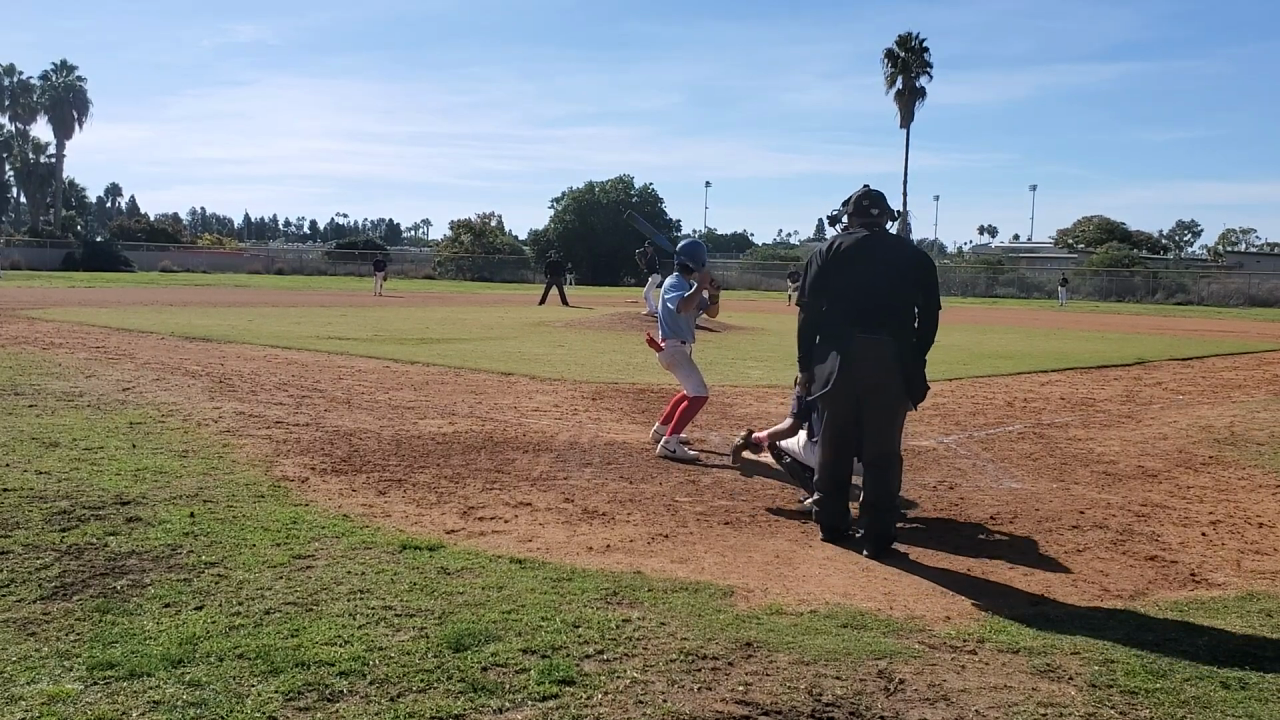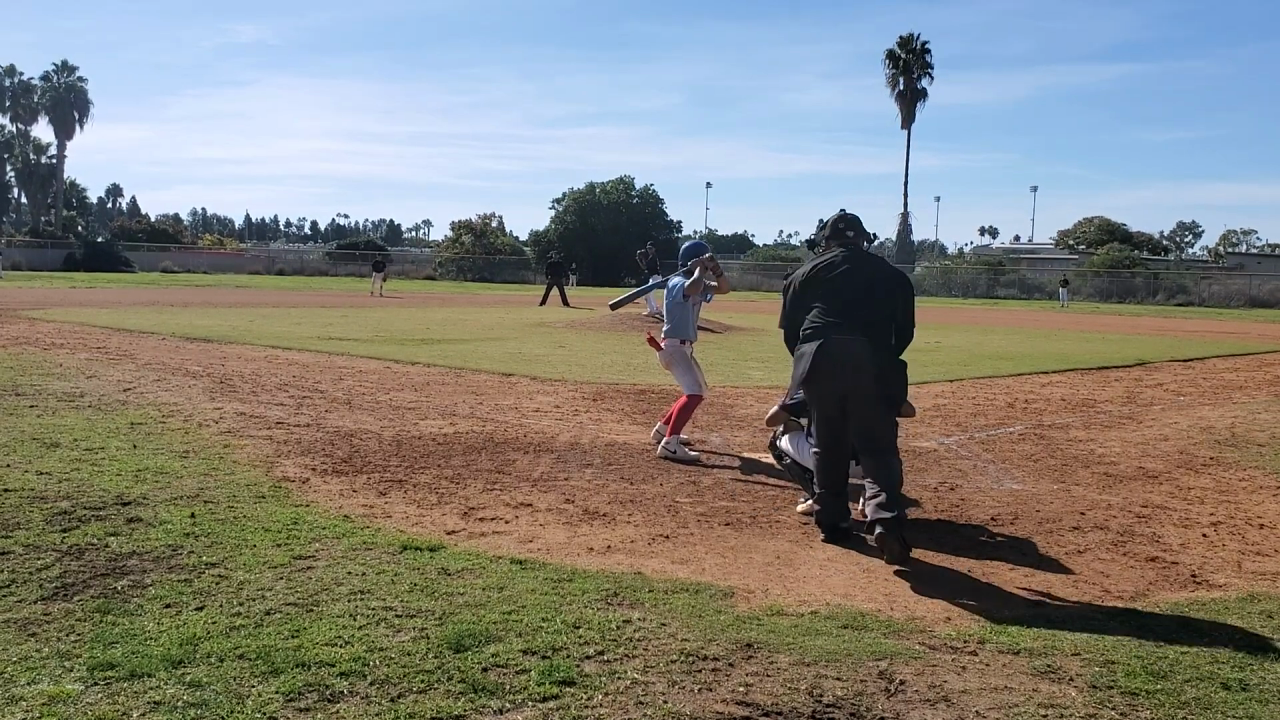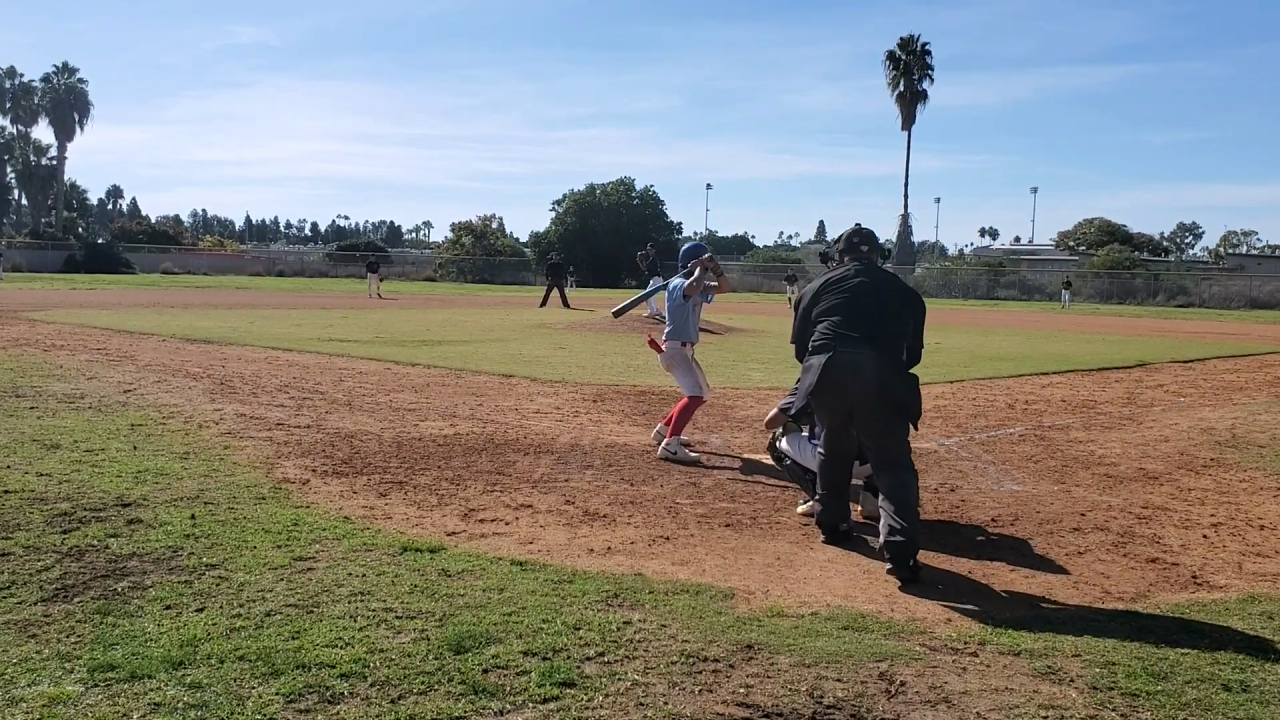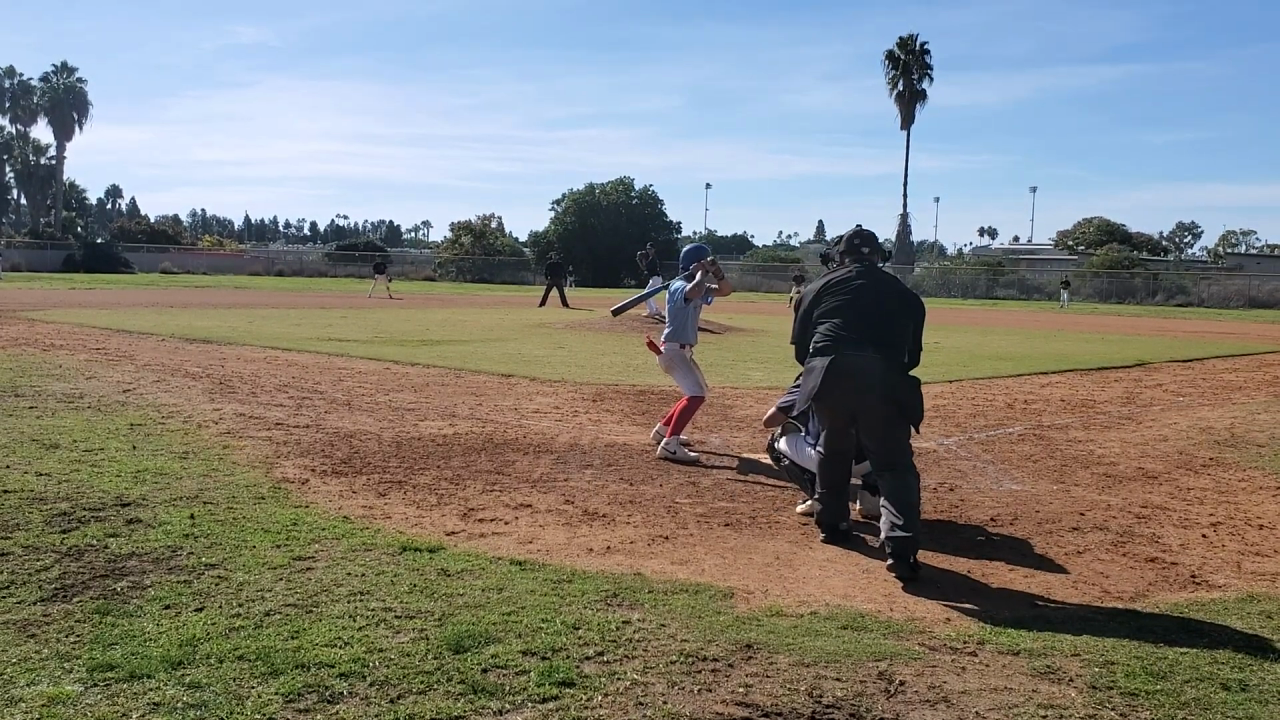
dt=0.7s
person 1, frame 1
left shoulder: (831, 250)
right shoulder: (915, 256)
left elbow: (809, 313)
right elbow: (929, 318)
left wrist: (806, 365)
right wrist: (914, 362)
left hip: (839, 357)
right hip: (893, 360)
left knee: (835, 444)
right knee: (883, 451)
left ankle: (831, 522)
right ankle: (877, 536)
person 1, frame 2
left shoulder: (807, 272)
right shoulder: (889, 273)
left elbow: (790, 331)
right elbow: (903, 333)
left hip: (820, 357)
right hip: (869, 360)
left knee: (829, 444)
right knee: (878, 447)
left ankle: (832, 522)
right ankle: (886, 522)
person 1, frame 3
left shoulder: (818, 285)
right shoulder: (902, 290)
left elbow: (800, 346)
right elbow: (913, 353)
left hip: (826, 370)
right hip: (880, 374)
left knee: (834, 447)
right knee: (892, 461)
left ankle: (832, 524)
right ankle: (900, 551)
person 1, frame 4
left shoulder: (819, 287)
right shoulder: (903, 293)
left elbow: (800, 348)
right elbow: (912, 355)
left hip: (829, 372)
right hip: (883, 376)
left knee: (833, 446)
right knee: (894, 462)
left ankle: (831, 524)
right ankle: (900, 548)
person 2, frame 1
left shoulder: (691, 285)
right shoulder: (673, 283)
left elbow: (712, 313)
right elbow: (684, 307)
left wrist: (713, 294)
right wrist: (701, 285)
left hip: (682, 347)
right hip: (673, 347)
left knee: (692, 391)
right knee: (699, 394)
left ankle: (661, 429)
right ankle: (668, 443)
person 2, frame 2
left shoulder: (696, 283)
right shoulder: (676, 283)
left elbow: (724, 288)
right elbow: (693, 289)
left wrist: (714, 268)
right wrist: (700, 269)
left hip: (685, 347)
right hip: (672, 347)
left knee: (699, 391)
right knee: (694, 392)
left ankle: (663, 429)
right ankle: (669, 444)
person 2, frame 3
left shoulder: (698, 285)
right shoulder: (677, 284)
left elbow: (724, 287)
right elbow: (693, 287)
left wrist: (714, 267)
right wrist: (700, 268)
left hip: (686, 349)
right hip: (674, 349)
left knee: (701, 393)
right knee: (695, 394)
left ankle: (664, 430)
right ankle: (670, 445)
person 2, frame 4
left shoulder: (696, 286)
right shoulder: (678, 286)
left elbow: (725, 290)
right elbow: (695, 291)
left wrist: (716, 270)
right wrist: (702, 272)
left hip: (684, 351)
right hip: (672, 351)
left knee: (699, 392)
right knee: (695, 394)
left ankle: (663, 430)
right ankle: (669, 445)
